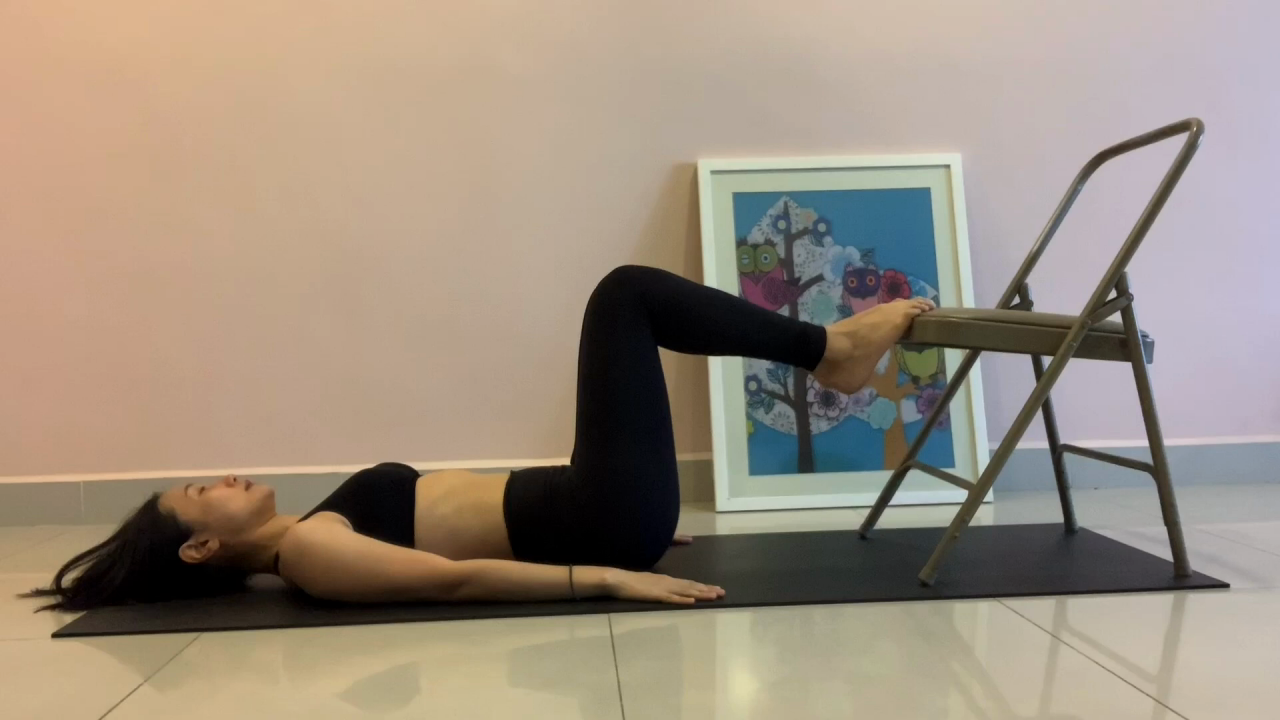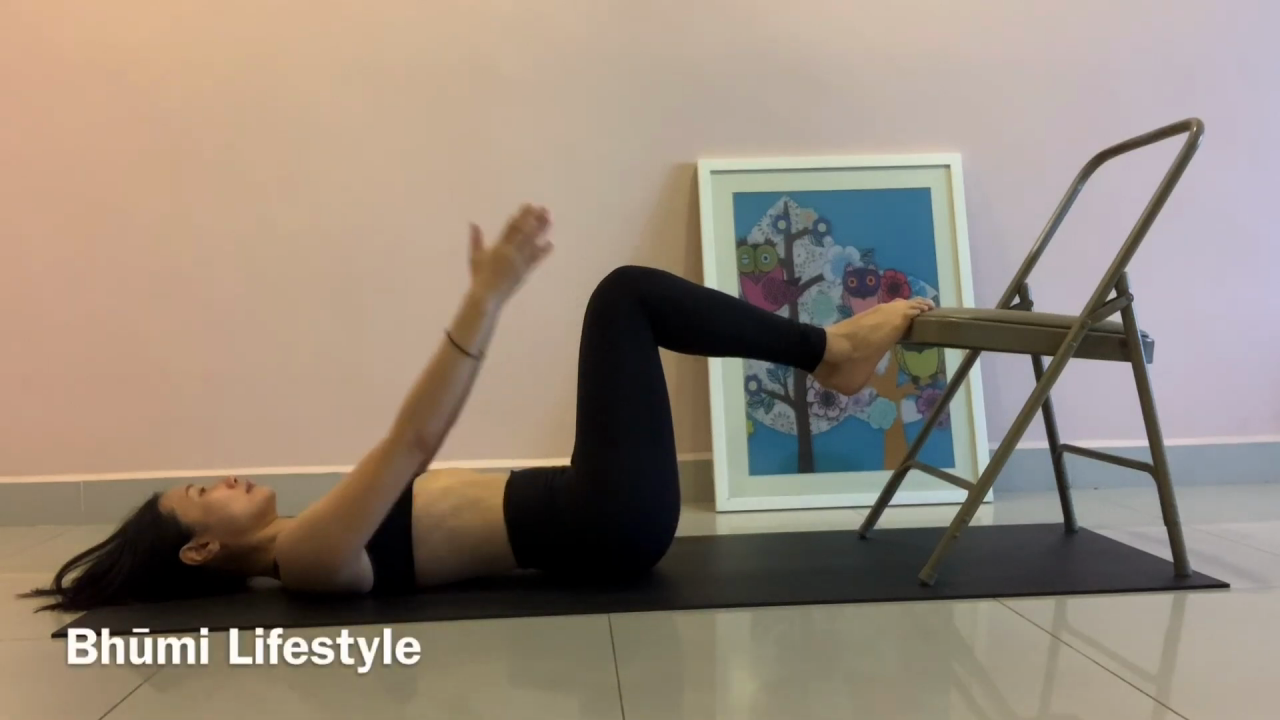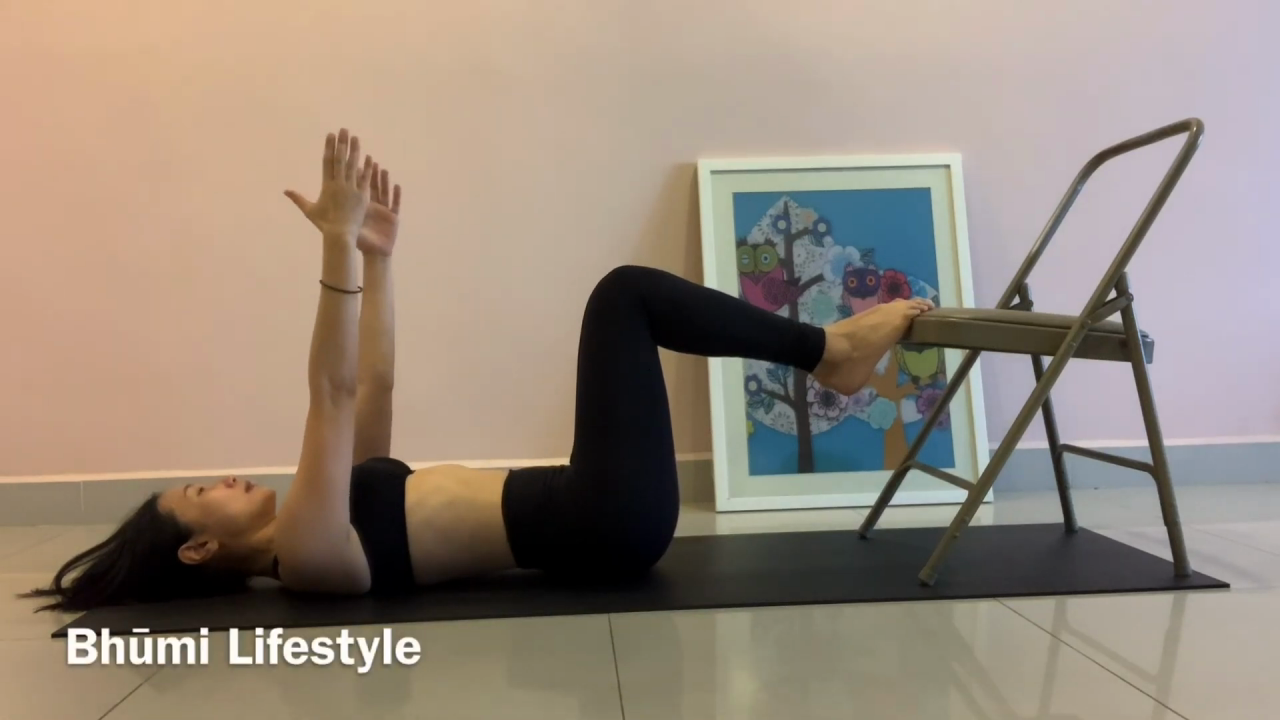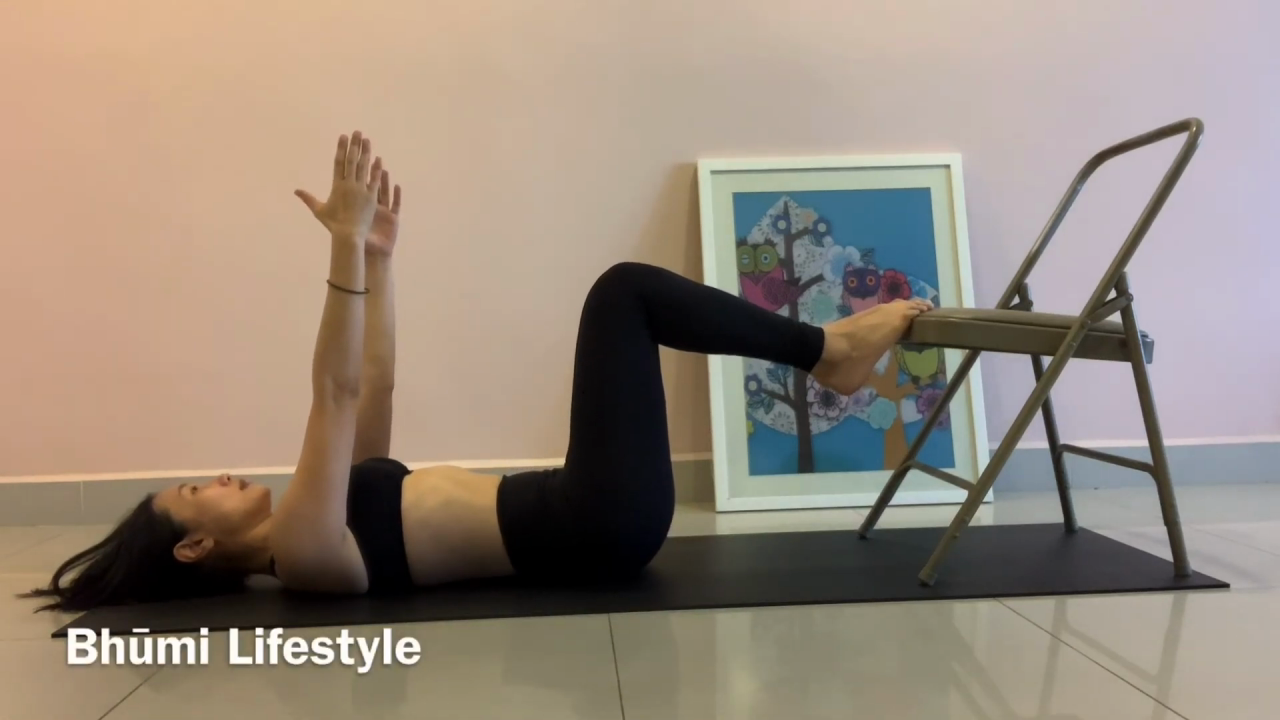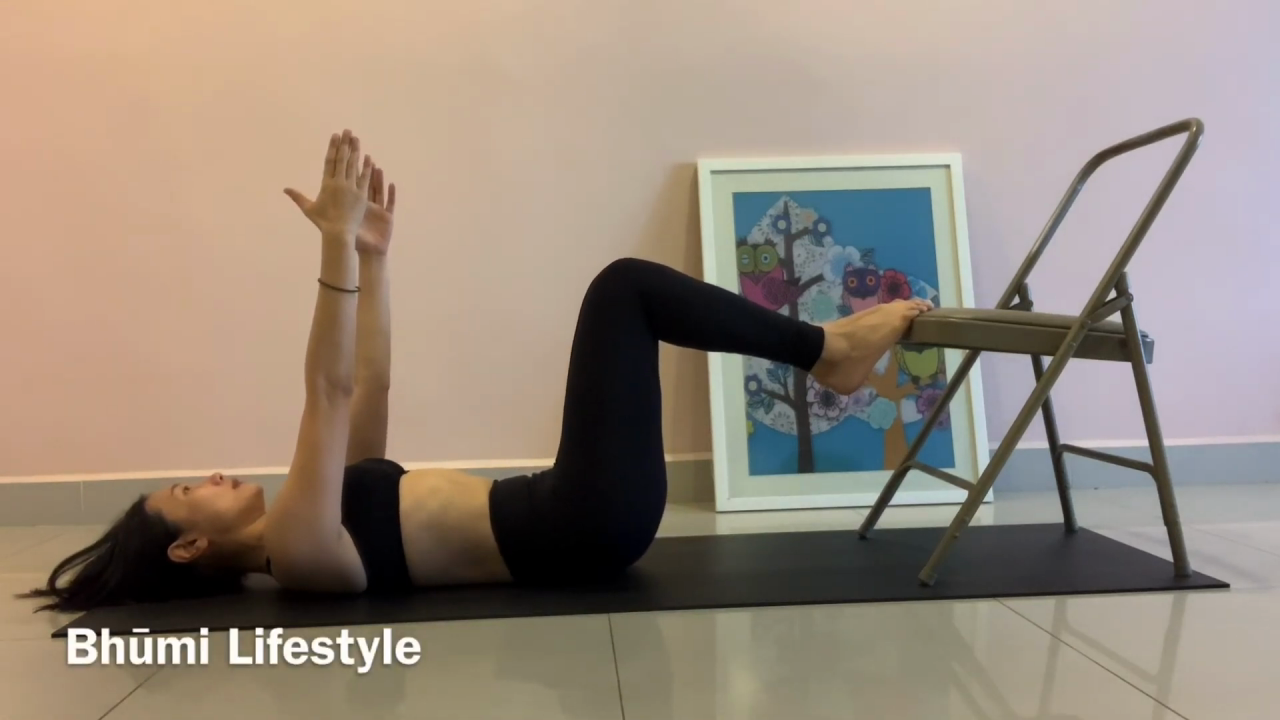
dt=1s
person 1, frame 1
left shoulder: (316, 530)
right shoulder: (305, 554)
right elbow: (450, 578)
right wrist: (604, 576)
left hip: (595, 511)
right hip: (601, 519)
left knee: (629, 297)
right knee: (622, 296)
left ankle: (826, 353)
right ankle: (828, 347)
person 1, frame 2
left shoulder: (316, 538)
right shoulder: (306, 556)
left elbow: (410, 447)
right elbow: (411, 439)
left wrist: (481, 302)
right wrist: (488, 302)
left hip: (595, 516)
right hip: (606, 525)
left knee: (629, 296)
right knee: (623, 295)
left ankle: (823, 352)
right ankle: (828, 346)
person 1, frame 3
left shoulder: (330, 527)
right shoulder: (308, 555)
left elbow: (372, 389)
right elbow: (330, 396)
left wrist: (374, 256)
right wrist: (336, 244)
left hip: (598, 517)
right hip: (606, 524)
left knee: (630, 295)
right knee: (623, 295)
left ankle: (824, 352)
right ankle: (828, 347)
person 1, frame 4
left shoulder: (323, 529)
right shoulder: (305, 553)
left elbow: (372, 386)
right elbow: (335, 392)
left wrist: (376, 257)
right wrist: (344, 244)
left hip: (588, 518)
right hip: (597, 524)
left knee: (627, 295)
right knee: (622, 290)
left ankle: (824, 352)
right ankle: (825, 346)
person 1, frame 5
left shoulder: (315, 526)
right shoulder: (299, 551)
left elbow: (369, 384)
right elbow: (328, 390)
left wrist: (372, 255)
right wrist: (337, 245)
left hip: (576, 516)
right hip: (587, 523)
left knee: (627, 292)
right knee: (621, 288)
left ankle: (822, 351)
right ankle: (823, 347)
